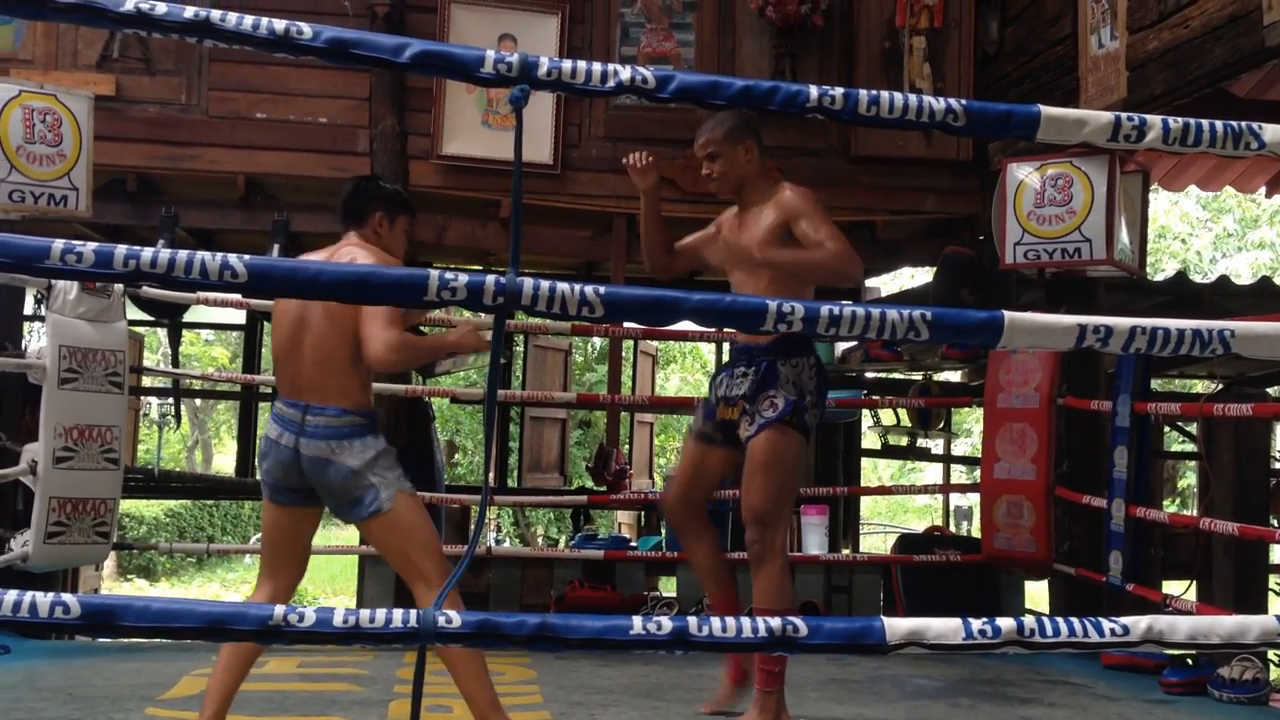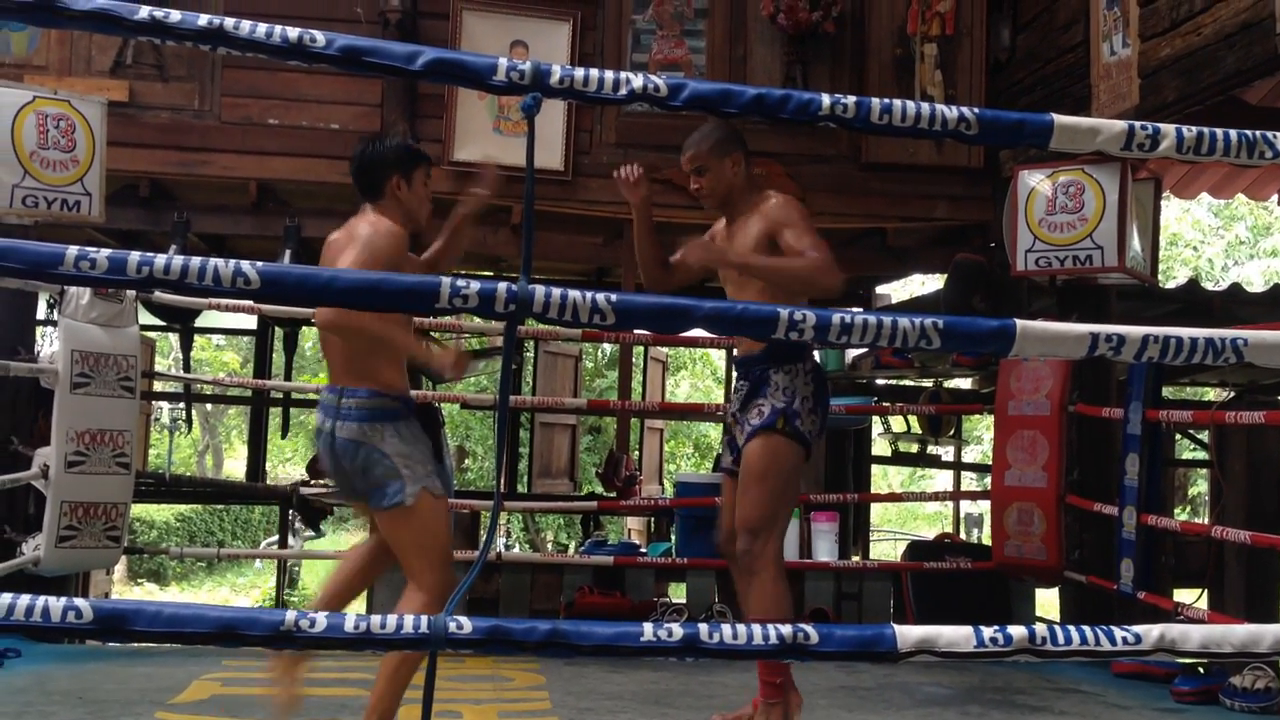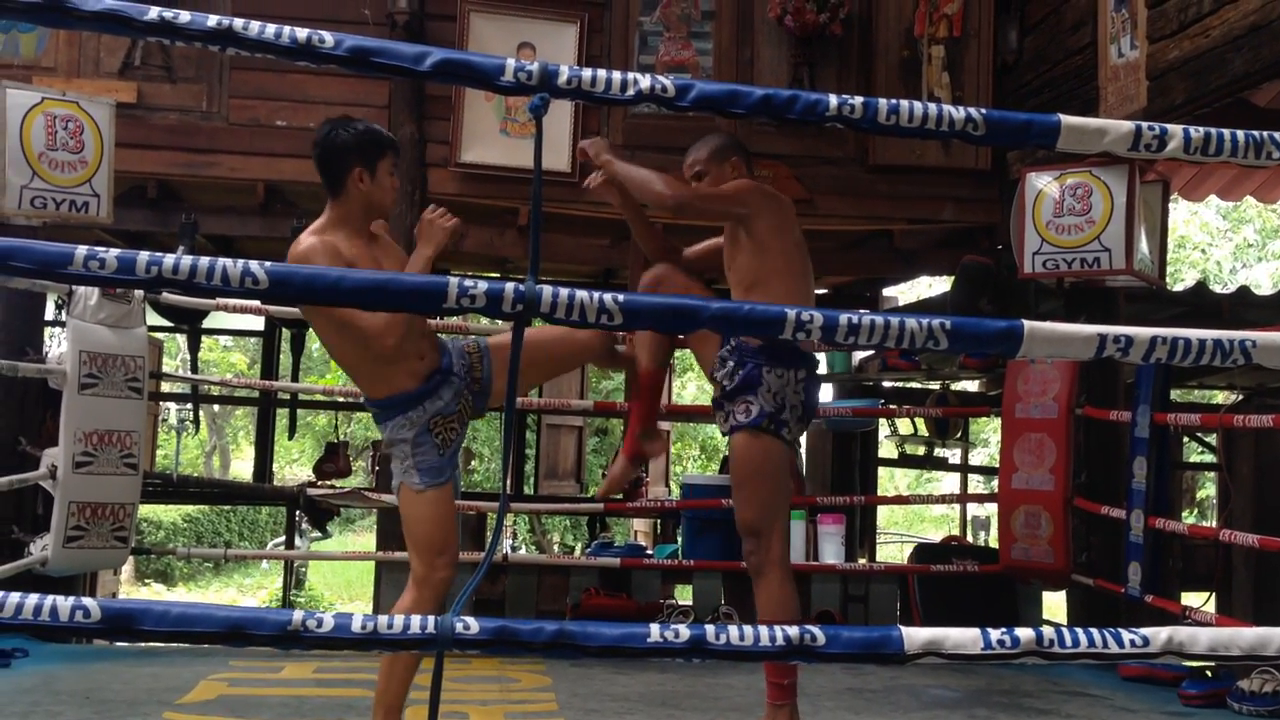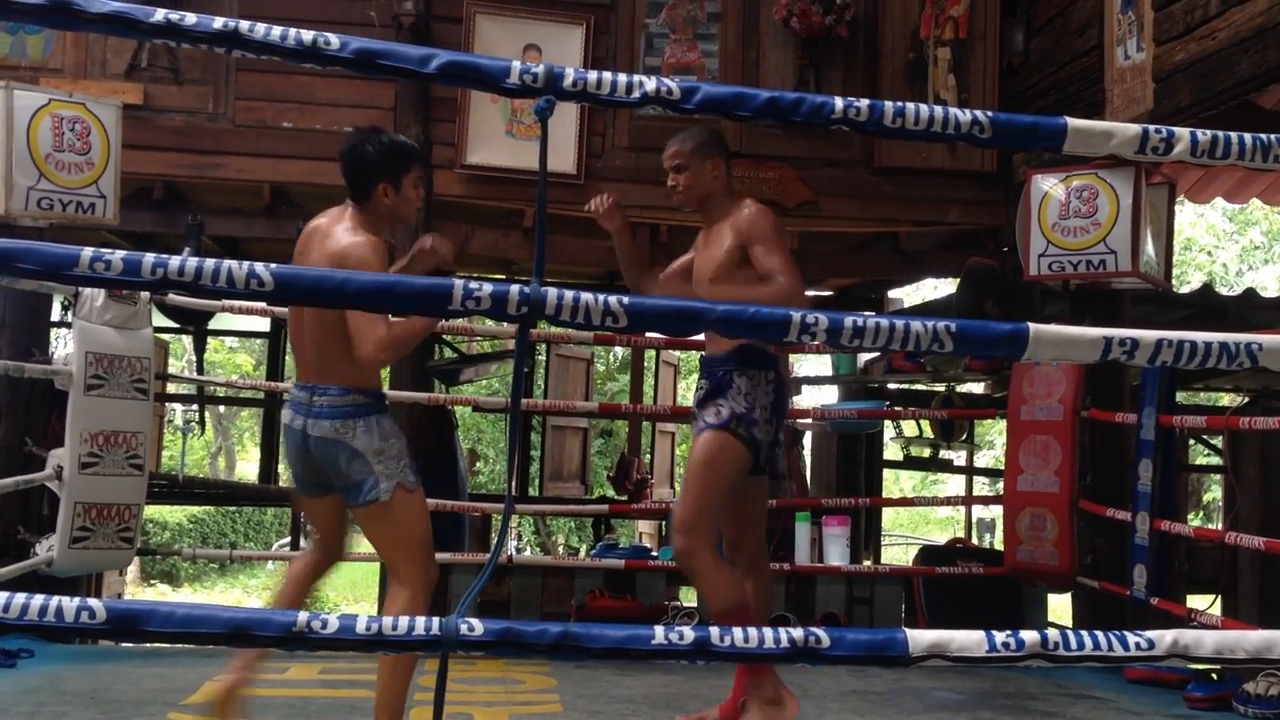
dt=0.4s
person 1, frame 1
left shoulder: (791, 202)
right shoulder: (728, 218)
left elbow: (848, 266)
right elbow: (662, 265)
left wrist: (755, 256)
right wrist: (649, 198)
left hip: (785, 372)
right hip: (738, 372)
left knee: (762, 537)
right knee: (679, 503)
right ankle: (742, 662)
person 1, frame 2
left shoulder: (778, 209)
right shoulder: (722, 232)
left elbow: (829, 279)
right elbow: (658, 281)
left wrist: (742, 262)
right wrist: (641, 210)
left hip: (787, 382)
right hip: (749, 384)
left knee: (754, 547)
right knee: (738, 543)
person 1, frame 3
left shoulder: (755, 200)
right shoulder: (741, 231)
left elbow: (673, 199)
right elbow: (671, 258)
left wrist: (610, 158)
right wrist: (623, 197)
left hip: (773, 376)
right hip: (746, 365)
left knee: (763, 550)
right knee: (657, 281)
right ankle: (636, 444)
person 1, frame 4
left shoulder: (752, 219)
right shoulder: (709, 236)
left elbow: (789, 293)
right elbow: (652, 291)
left wrist: (701, 296)
right wrist: (620, 234)
left hip: (747, 387)
right hip: (720, 391)
left knee: (690, 540)
right knee: (741, 552)
person 2, frame 1
left shoulder: (298, 265)
right shoulder: (374, 264)
right elbow: (381, 353)
left wrist: (403, 312)
right wrist: (455, 342)
left hip: (283, 432)
right hip: (345, 440)
left knee: (273, 586)
right knee: (433, 582)
person 2, frame 2
left shoulder: (345, 237)
right shoulder: (385, 233)
left elbow: (423, 271)
right elbow: (337, 307)
left wrist: (468, 212)
right wrist: (423, 351)
left hip: (344, 416)
right hip: (377, 422)
left knee: (381, 546)
right knee: (434, 583)
left ankle: (295, 648)
person 2, frame 3
left shoulder: (375, 232)
right shoulder: (312, 253)
right elbow: (386, 331)
right wrist: (426, 250)
left hip: (457, 368)
right hip: (411, 417)
left knee: (590, 336)
right knee: (431, 575)
person 2, frame 4
left shoulder: (321, 227)
right shoulder: (360, 246)
right elbow: (373, 351)
left wrist: (409, 265)
left hip: (305, 410)
right hip: (349, 420)
left knee: (321, 553)
right knee: (414, 576)
